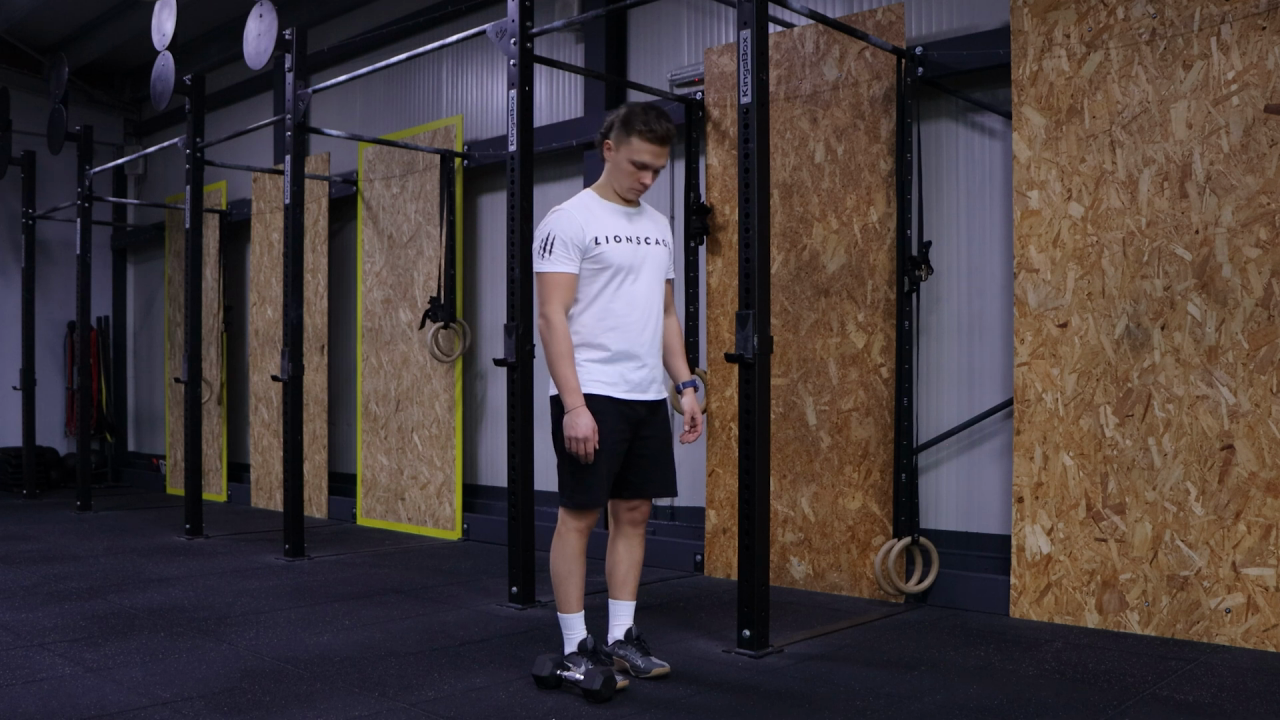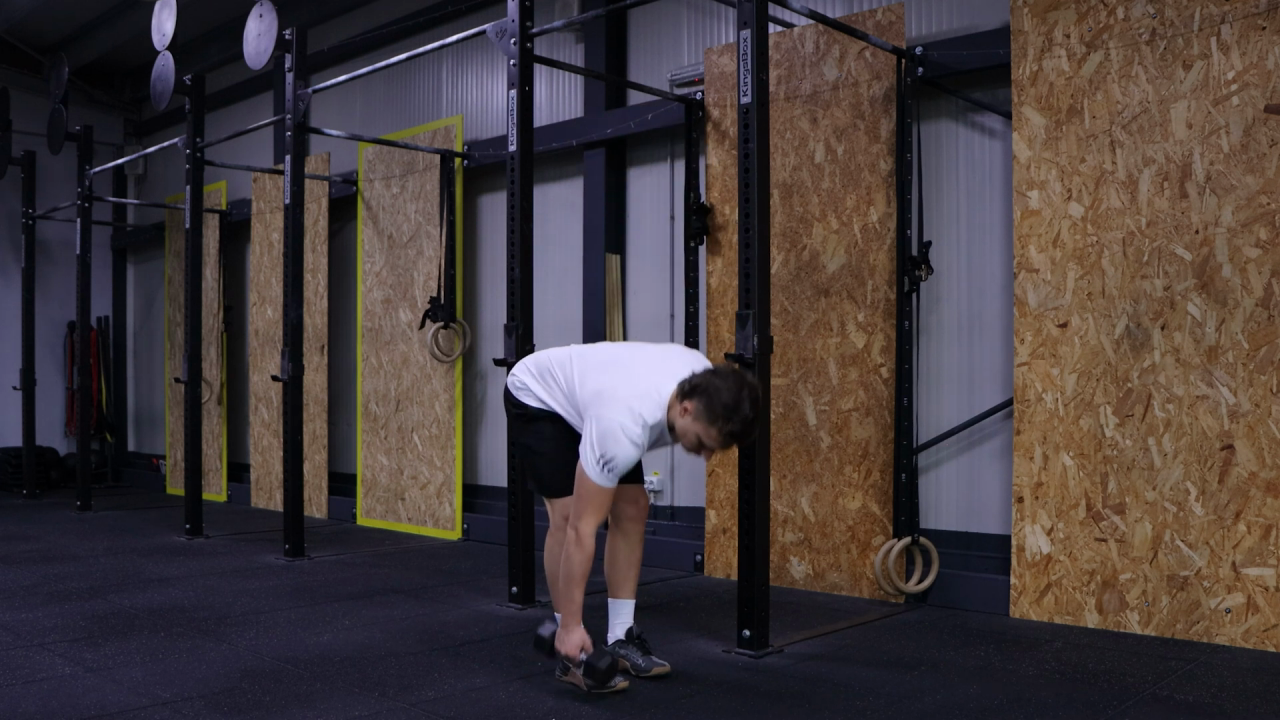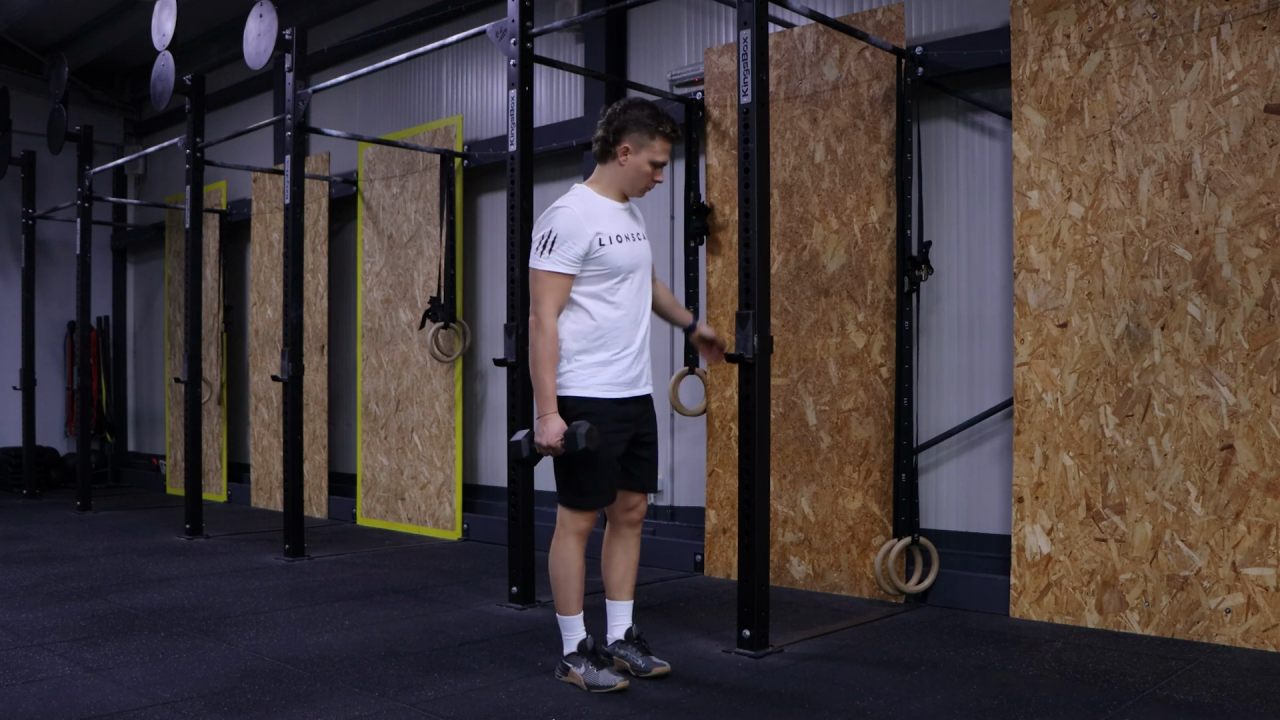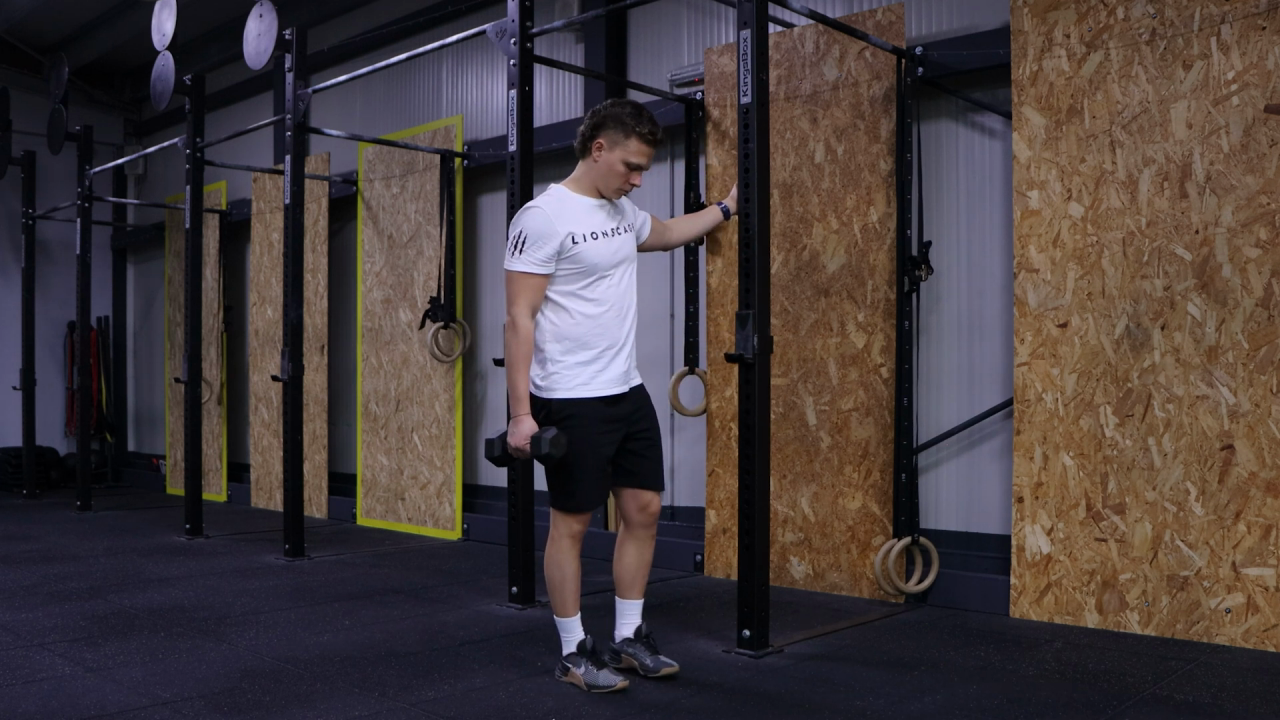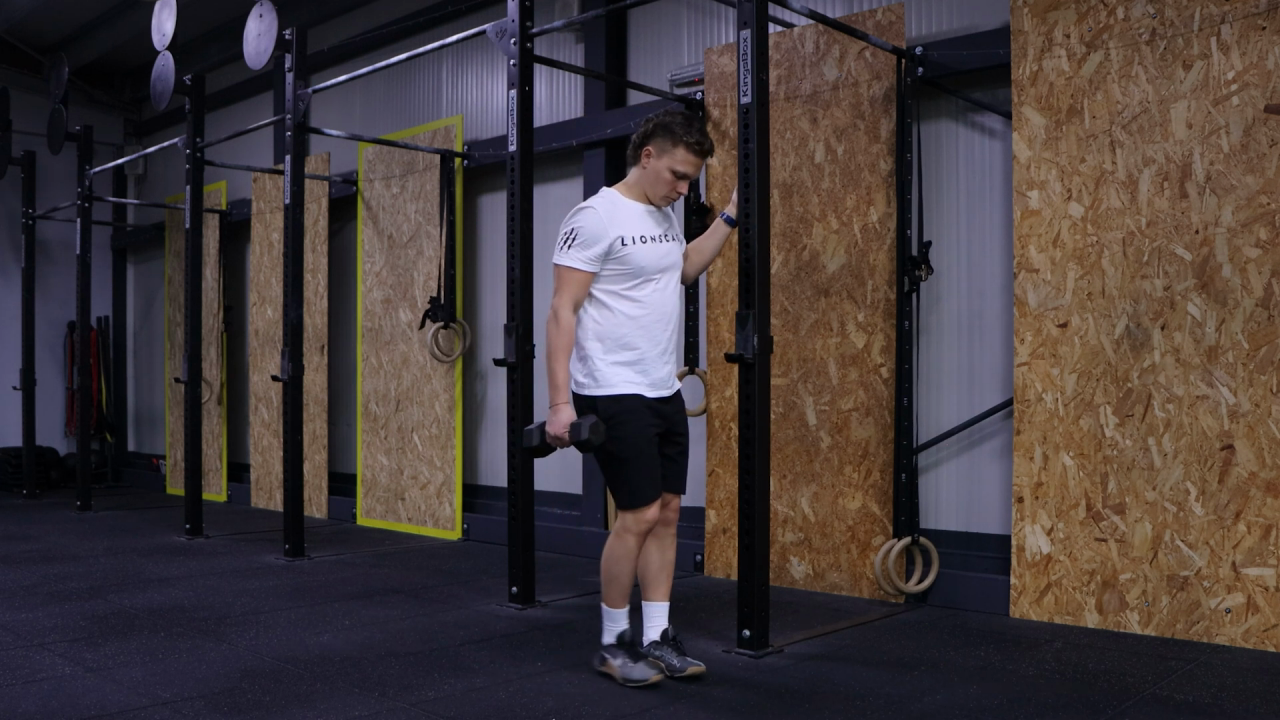
dt=1s
person 1, frame 1
left shoulder: (659, 227)
right shoulder: (569, 220)
right elbow: (552, 317)
left wrist: (685, 386)
right wrist: (574, 405)
left hip: (646, 399)
right hip: (591, 399)
left knee: (634, 515)
right knee: (579, 518)
left ankle: (620, 638)
right ankle: (575, 648)
person 1, frame 2
left shoulder: (704, 381)
right shoulder: (624, 427)
right elbow: (581, 530)
right wrist: (570, 626)
left hip: (584, 387)
right hip: (536, 398)
left knee: (632, 508)
right knee: (568, 513)
left ankle: (620, 637)
right ankle: (573, 653)
person 1, frame 3
left shoulder: (631, 215)
right shoulder: (570, 216)
right elbow: (543, 318)
left wrist: (690, 324)
right wrist: (547, 410)
left hip: (636, 395)
right hip: (586, 399)
left knee: (630, 514)
right knee: (579, 519)
left ankle: (620, 638)
right ankle: (575, 651)
person 1, frame 4
left shoulder: (619, 211)
right shoulder: (544, 217)
left elbow: (667, 233)
right elbow: (519, 319)
left wrist: (729, 205)
right wrist: (521, 413)
left hip: (627, 391)
right hip: (572, 400)
left knee: (643, 510)
right knee: (571, 524)
left ankle: (628, 637)
right ankle: (574, 651)
person 1, frame 5
left shoulder: (663, 219)
right shoulder: (597, 217)
left elbow: (685, 268)
right elbow: (562, 312)
left wrist: (731, 215)
right wrist: (560, 401)
left hip: (664, 393)
right hip: (614, 395)
left knee: (665, 515)
right knee: (640, 516)
left ankle: (656, 638)
right ankle: (613, 641)
